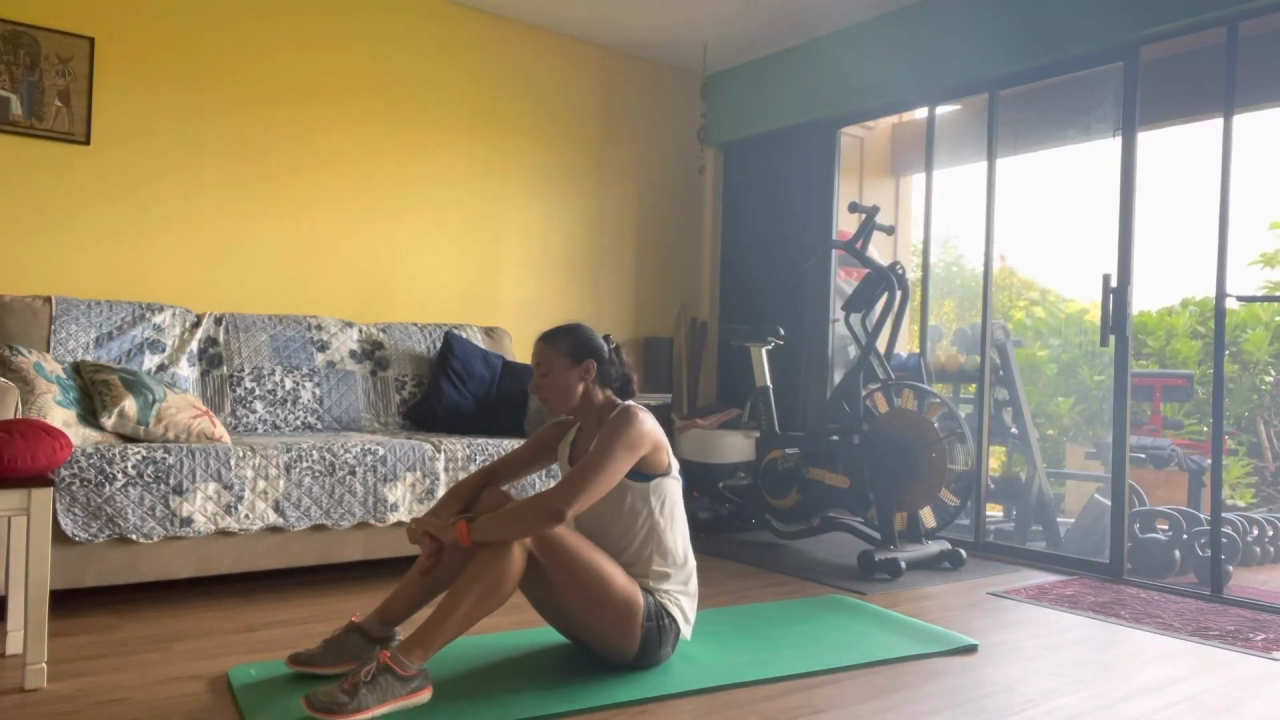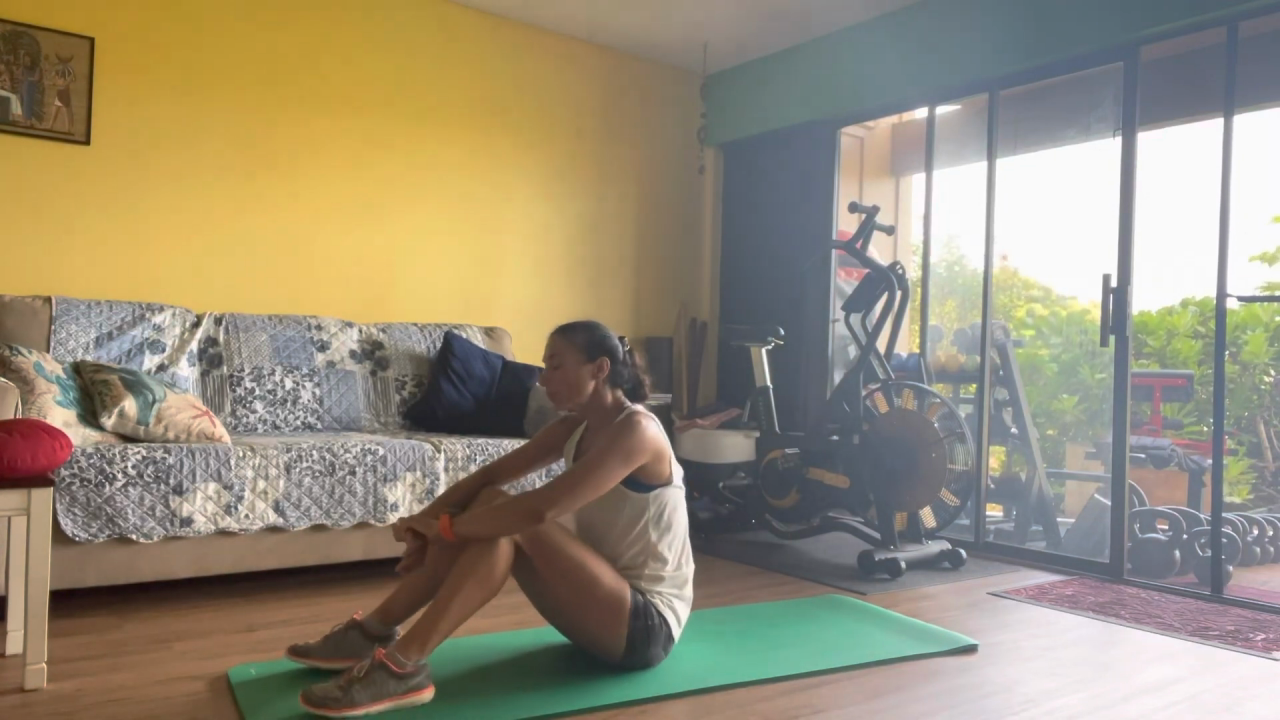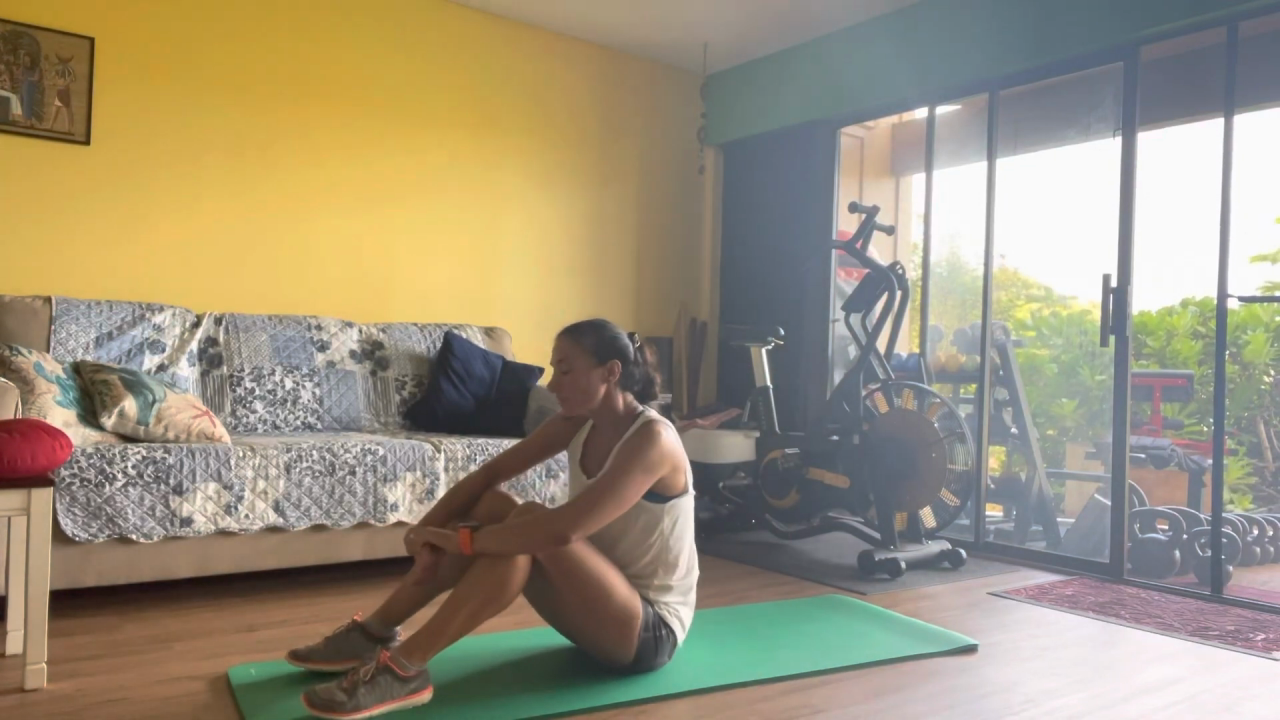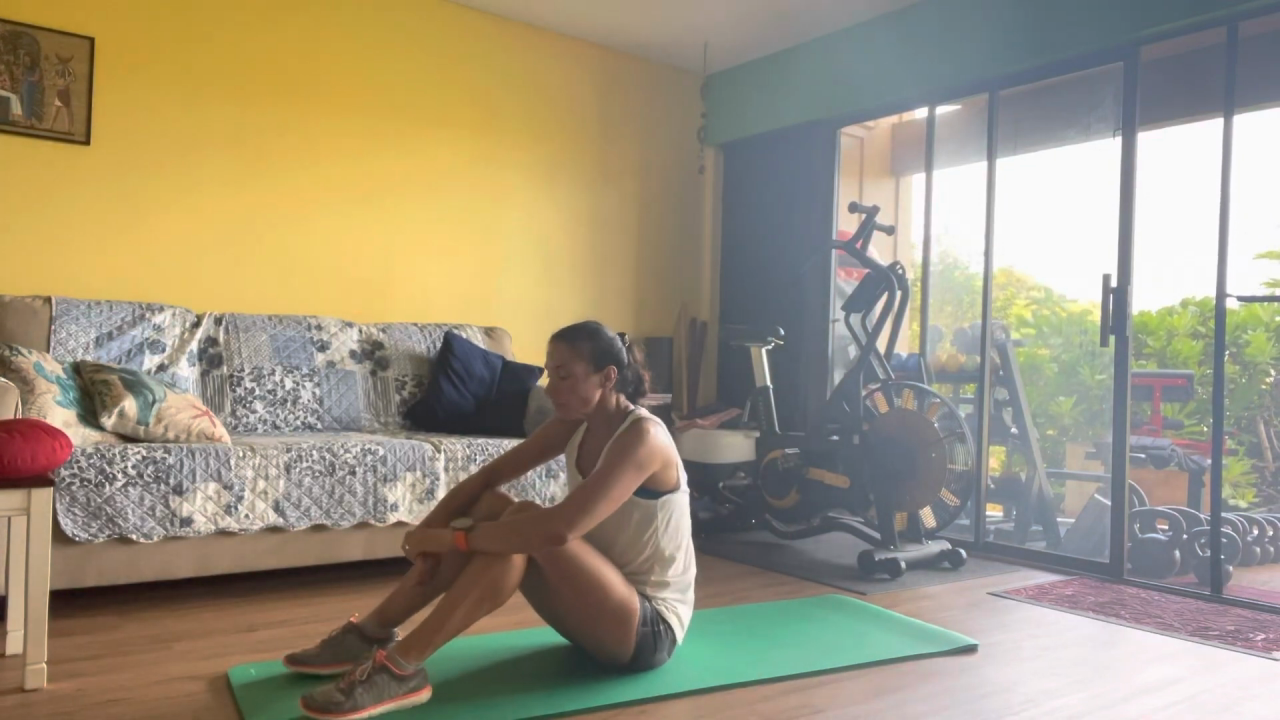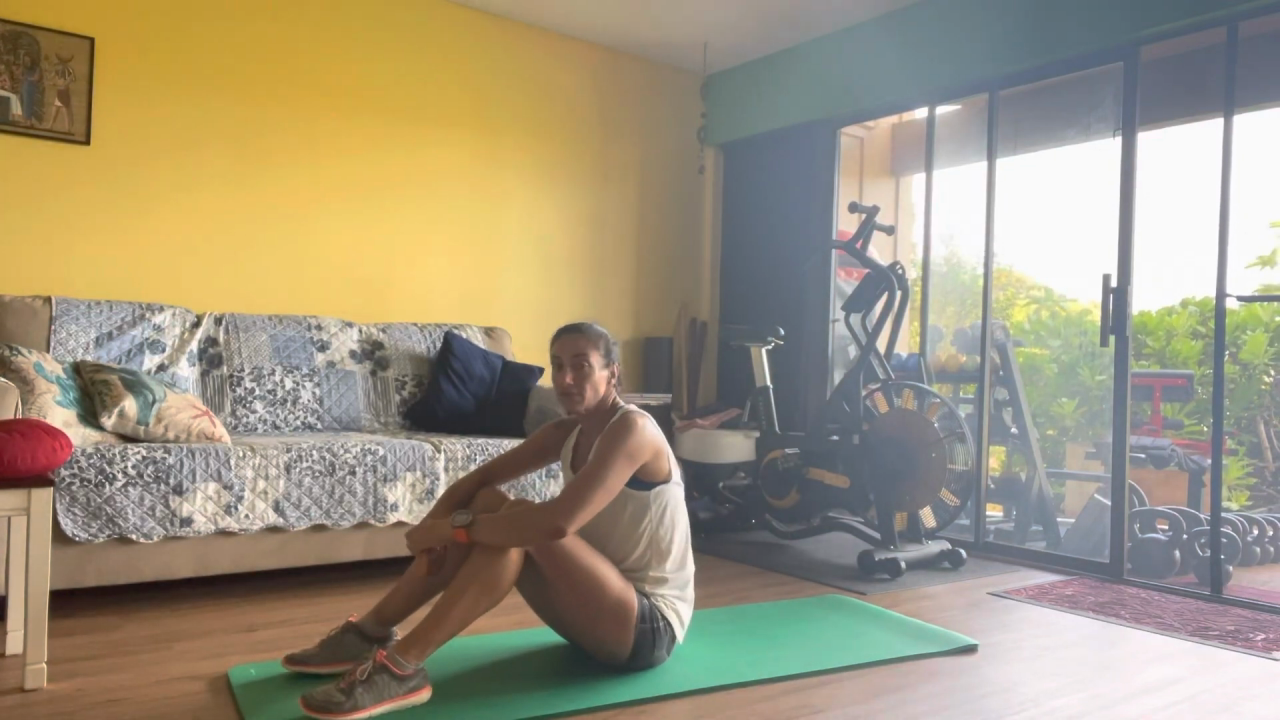
dt=0.4s
person 1, frame 1
left shoulder: (632, 423)
right shoulder: (565, 433)
left elbow: (559, 508)
right elbow: (483, 478)
left wrist: (459, 530)
right wrist: (435, 522)
left hip: (652, 623)
right hip: (598, 609)
left knee: (523, 529)
right knee: (490, 504)
left ankle: (403, 668)
right ankle: (373, 633)
person 1, frame 2
left shoulder: (636, 429)
right shoulder: (574, 428)
left elbow: (541, 508)
right elbow: (486, 476)
left wrist: (444, 525)
right wrist: (426, 521)
left hip: (645, 624)
right hip: (600, 608)
left knee: (513, 522)
right knee: (488, 506)
left ankle: (402, 666)
right ankle: (374, 631)
person 1, frame 3
left shoulder: (653, 439)
right shoulder: (576, 424)
left elbow: (563, 530)
right elbow: (488, 474)
left wrist: (459, 538)
right wrist: (428, 530)
left hip: (650, 630)
right hip: (599, 605)
left knee: (530, 521)
right knee: (491, 505)
left ankle: (404, 668)
right ankle: (374, 632)
person 1, frame 4
left shoulder: (643, 436)
right shoulder: (573, 426)
left elbow: (559, 529)
right elbow: (486, 477)
left wrist: (453, 537)
right wrist: (428, 531)
left hip: (650, 625)
right hip: (597, 606)
left knee: (526, 522)
right knee: (491, 506)
left ankle: (402, 668)
right ankle: (371, 633)
person 1, frame 5
left shoulder: (632, 428)
right shoulder: (567, 432)
left elbow: (559, 521)
right elbow: (479, 478)
left wrist: (454, 527)
right wrist: (435, 524)
left hip: (648, 626)
right hip: (595, 608)
left knee: (520, 524)
right knee: (486, 504)
left ankle: (401, 668)
right ankle: (370, 633)
